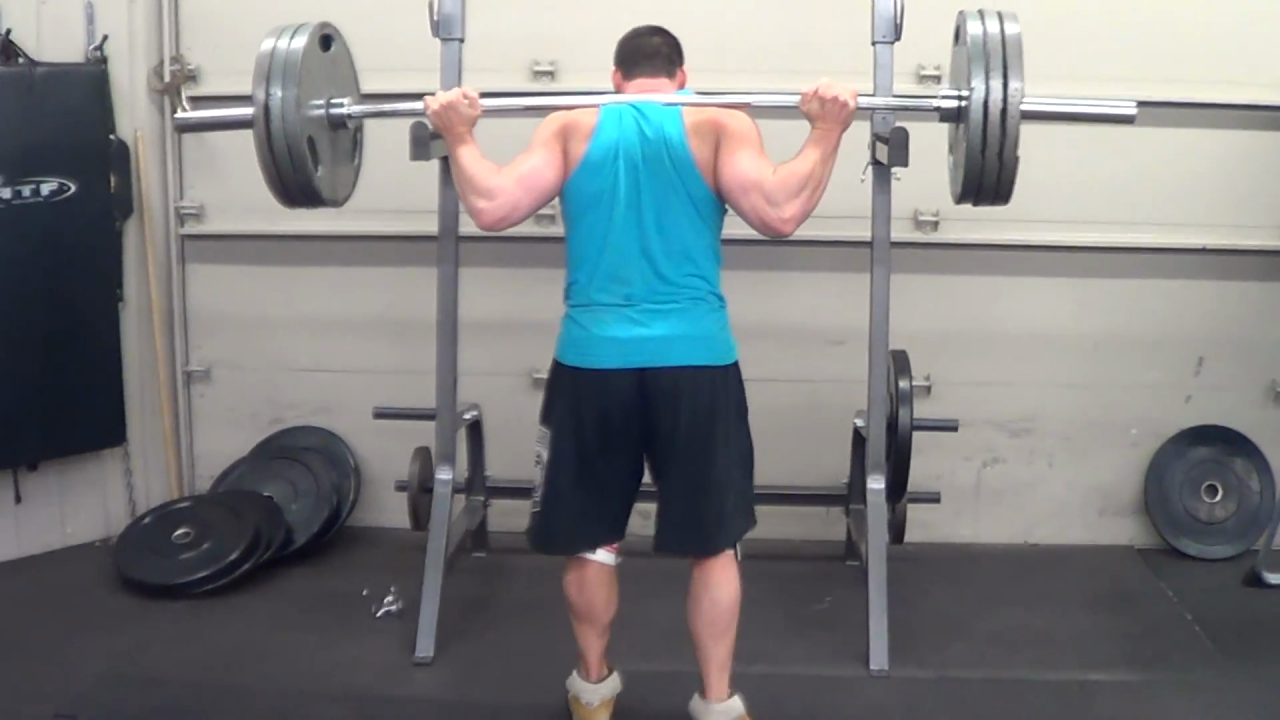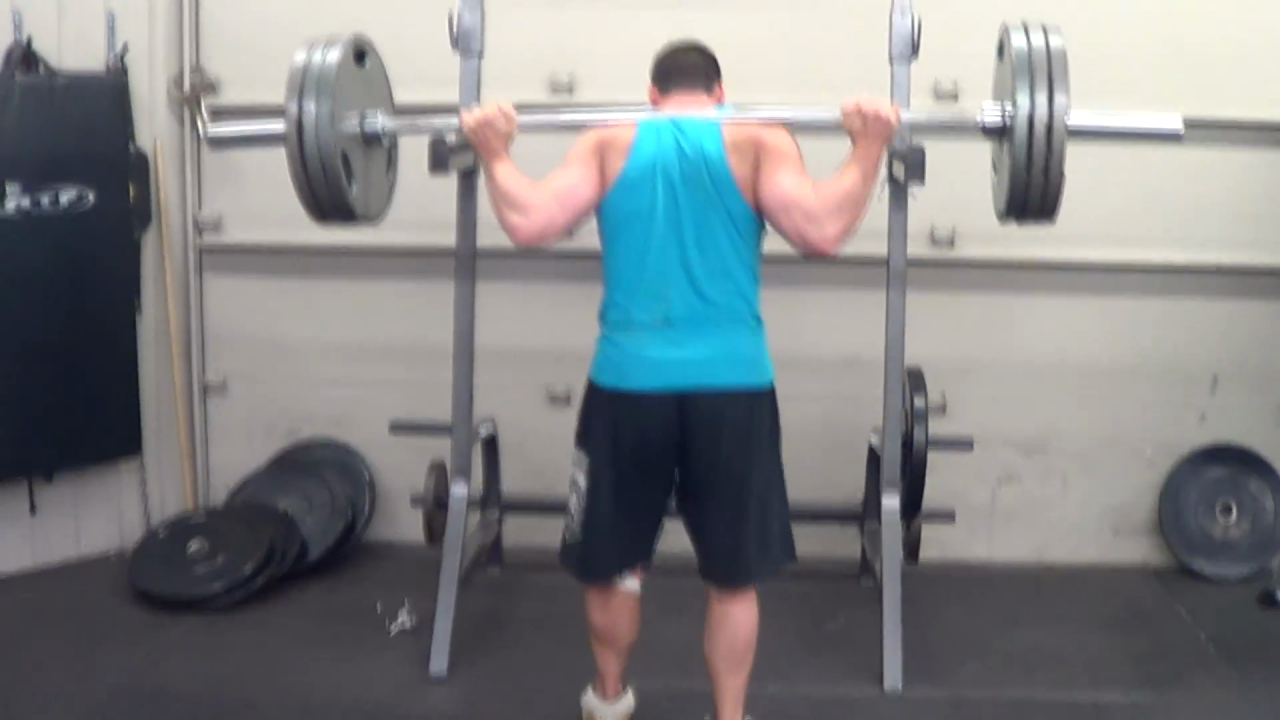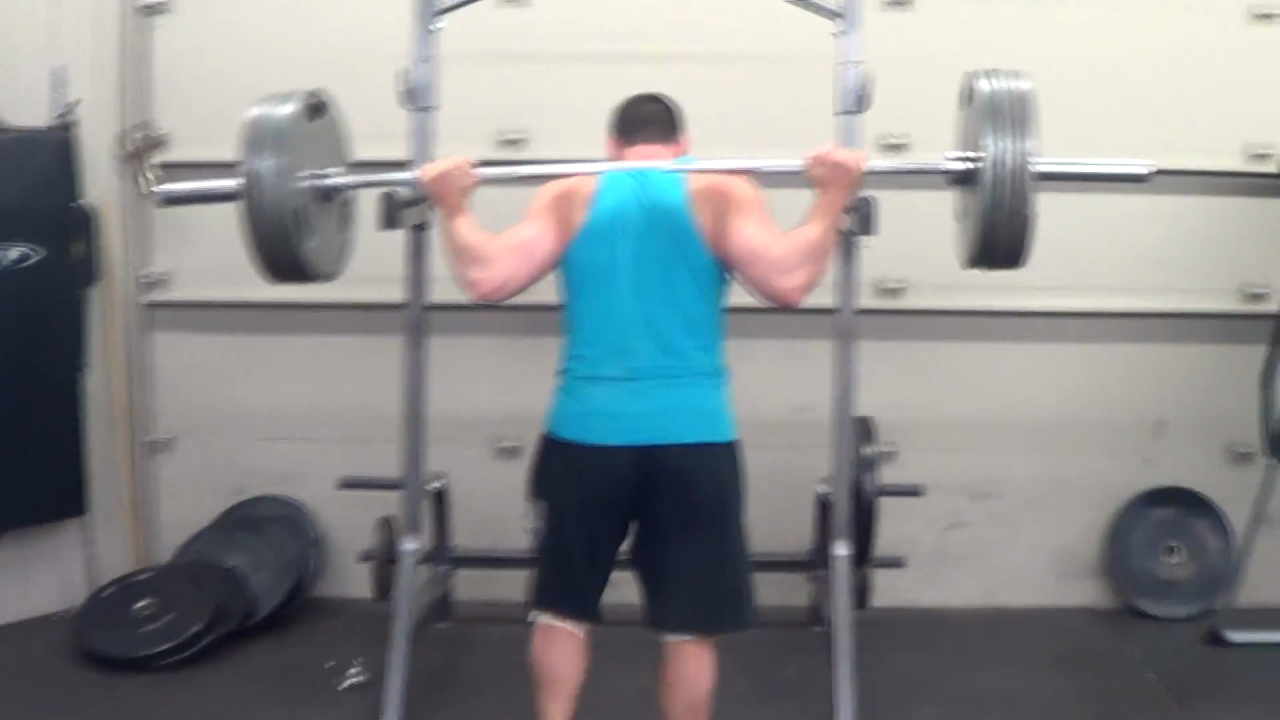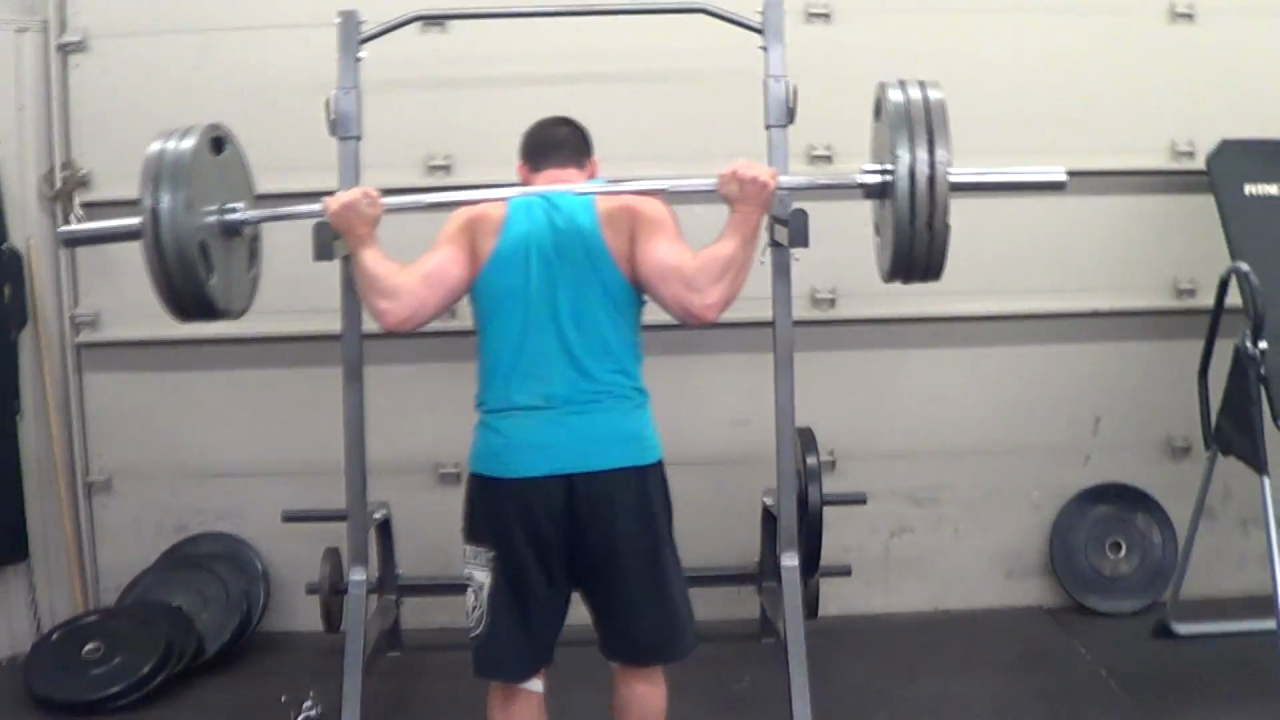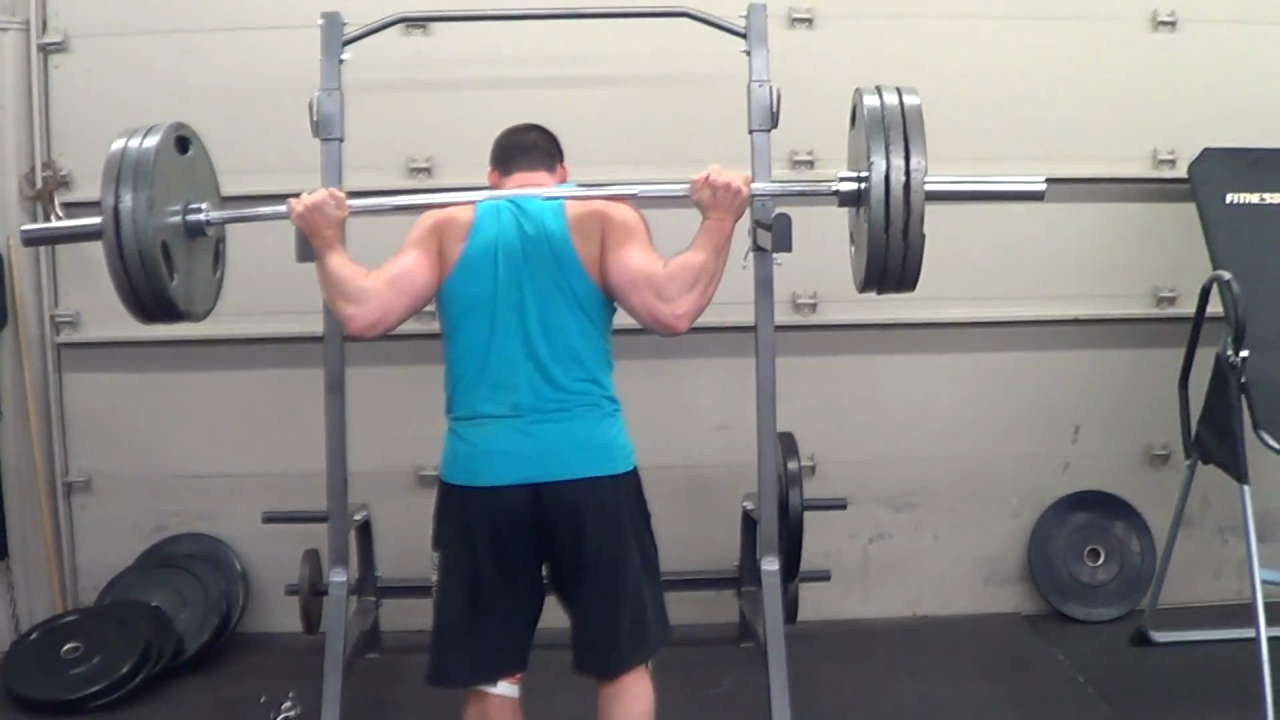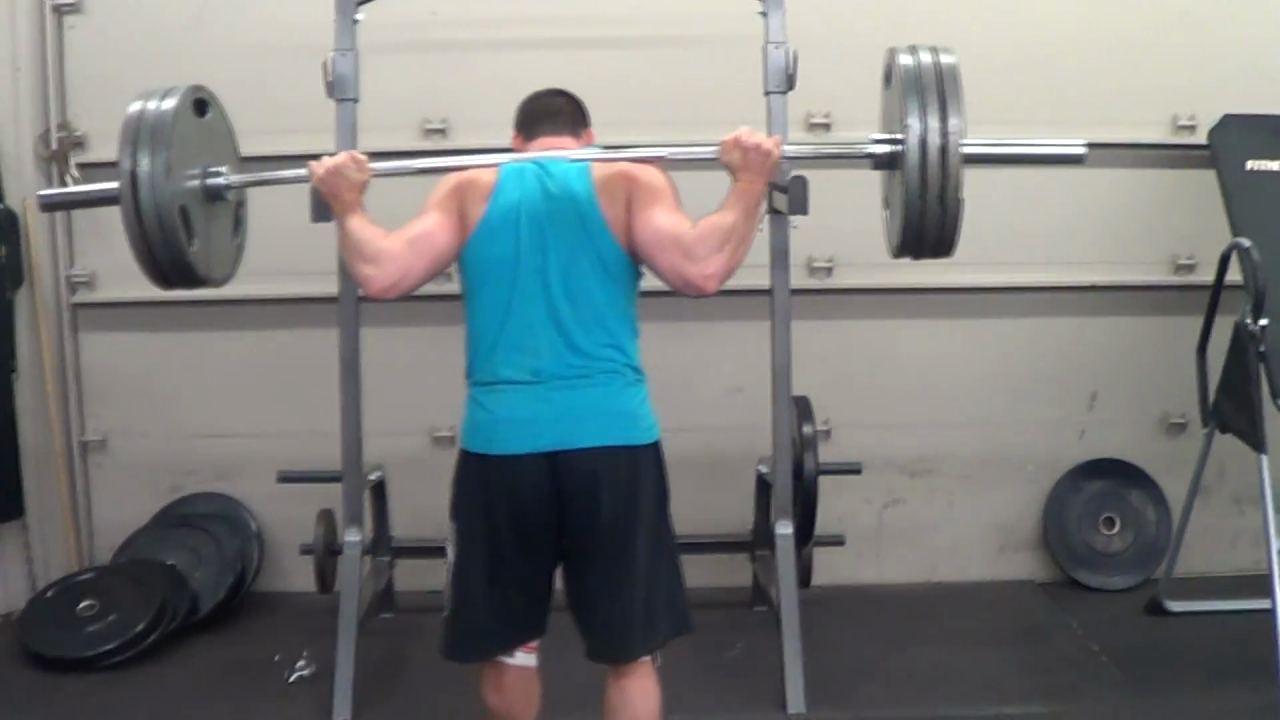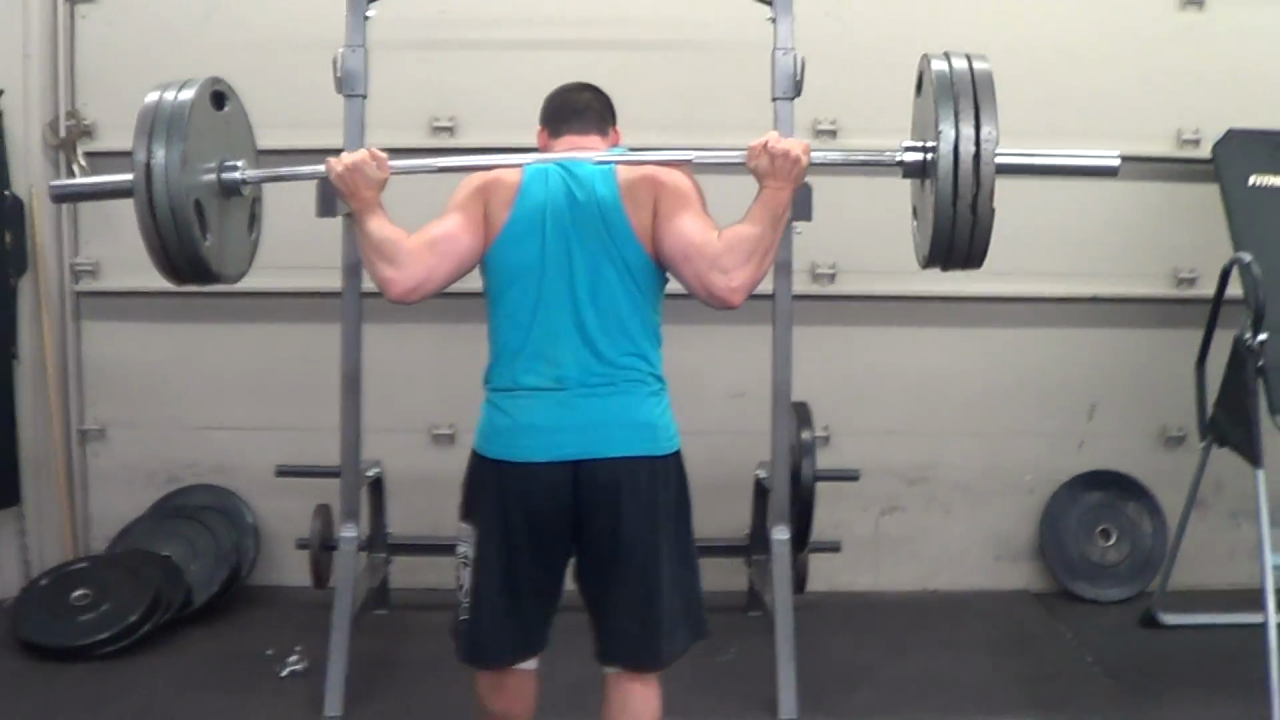
dt=0.3s
person 1, frame 1
left shoulder: (571, 126)
right shoulder: (718, 124)
left elbow: (491, 208)
right elbow: (780, 213)
left wrist: (458, 137)
right wrist: (827, 133)
left hip: (592, 361)
right hip: (696, 361)
left knee: (588, 540)
right knee: (712, 543)
person 1, frame 2
left shoulder: (607, 144)
right shoulder: (758, 142)
left elbow: (528, 224)
right elbow: (822, 231)
left wrist: (494, 153)
right wrist: (869, 148)
left hip: (628, 383)
right hip: (731, 385)
left knee: (613, 565)
right knee: (734, 575)
person 1, frame 3
left shoulder: (568, 196)
right shoulder: (722, 193)
left elbow: (488, 279)
right elbow: (786, 282)
left wrist: (453, 207)
right wrist: (833, 199)
left hip: (585, 434)
right hip: (694, 436)
left knee: (562, 605)
right knee: (691, 627)
person 1, frame 4
left shoulder: (477, 223)
right shoulder: (634, 213)
left elbow: (398, 309)
right elbow: (701, 300)
left wrist: (360, 237)
right wrist: (746, 215)
left hip: (511, 468)
right hip: (619, 462)
left knee: (516, 668)
right knee: (639, 655)
person 1, frame 5
left shoulder: (446, 228)
right shoulder: (604, 219)
left elbow: (363, 314)
right elbow: (672, 310)
left wrist: (327, 240)
right wrist: (719, 221)
left hip: (482, 475)
right hip: (591, 470)
right knee: (623, 660)
person 1, frame 6
left shoulder: (468, 190)
right shoulder: (629, 181)
left elbow: (383, 276)
right elbow: (700, 271)
left wrist: (347, 203)
right wrist: (749, 182)
left hip: (501, 443)
right hip: (613, 439)
left knee: (507, 643)
right knee: (630, 649)
person 1, frame 7
left shoulder: (492, 189)
right shoulder: (657, 186)
left elbow: (403, 279)
right elbow: (728, 282)
left wrist: (365, 201)
right wrist: (776, 189)
left hip: (515, 447)
right hip: (631, 448)
left knee: (496, 643)
right knee: (634, 658)
